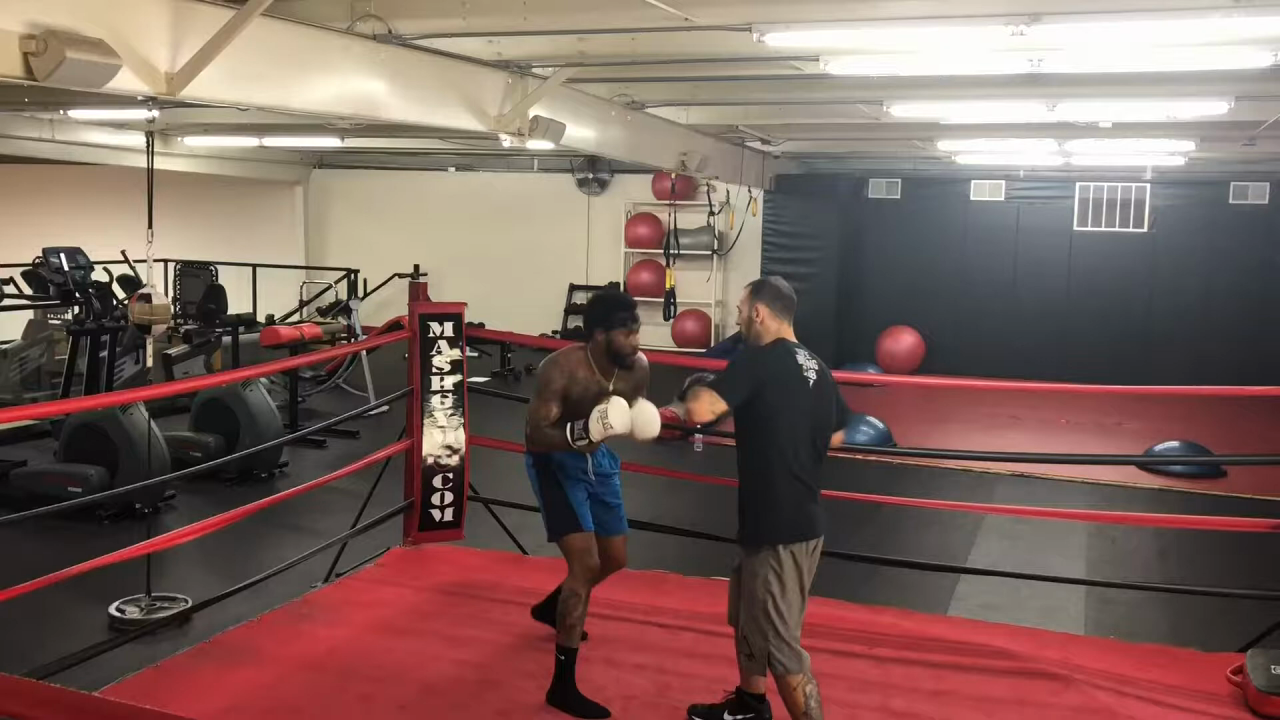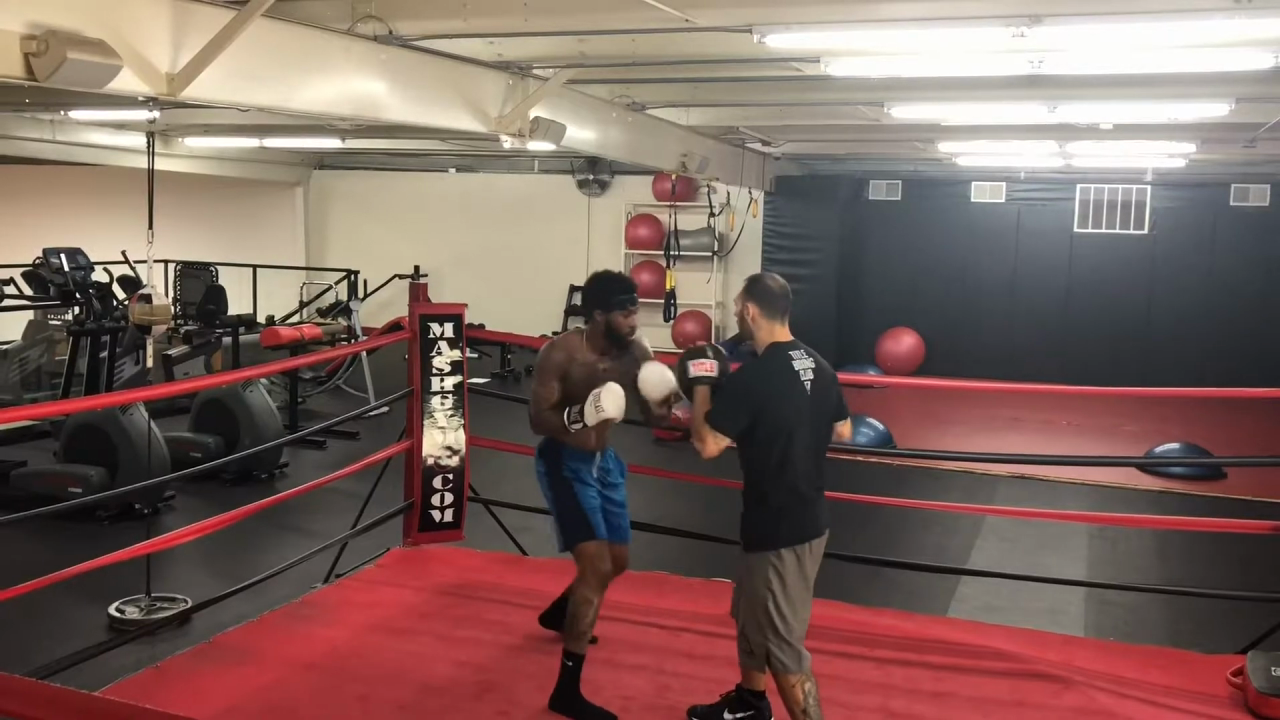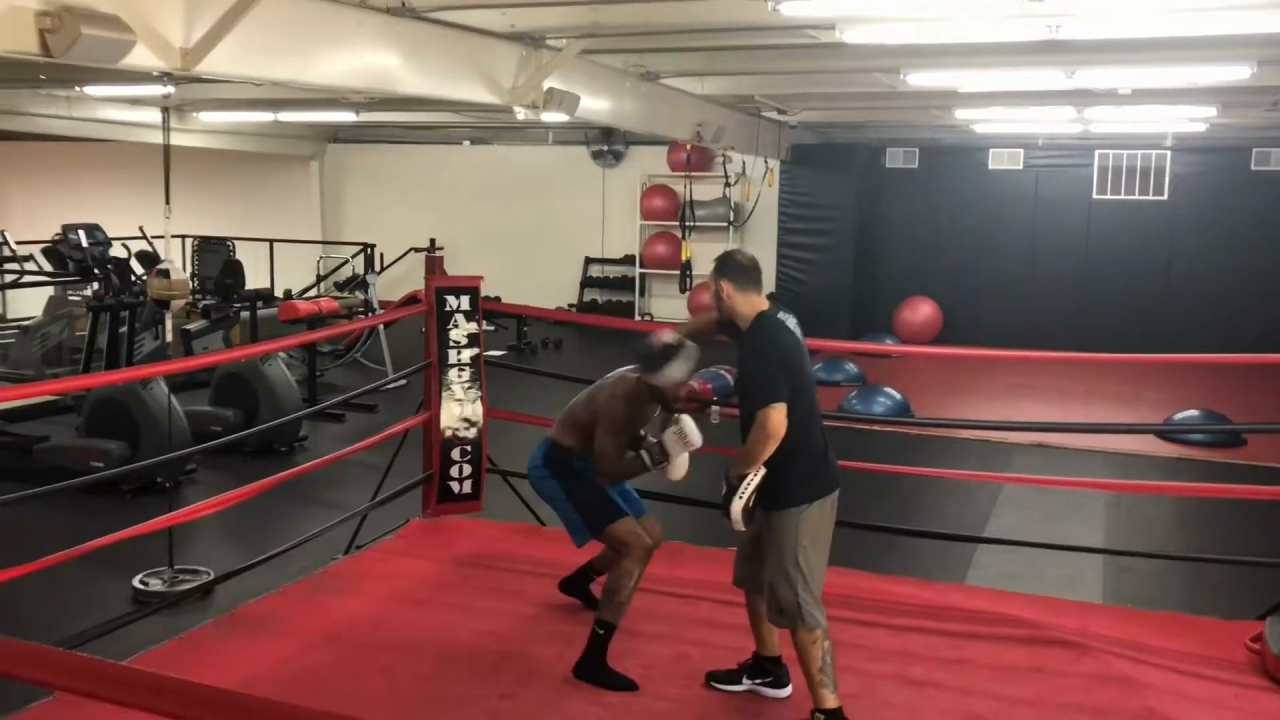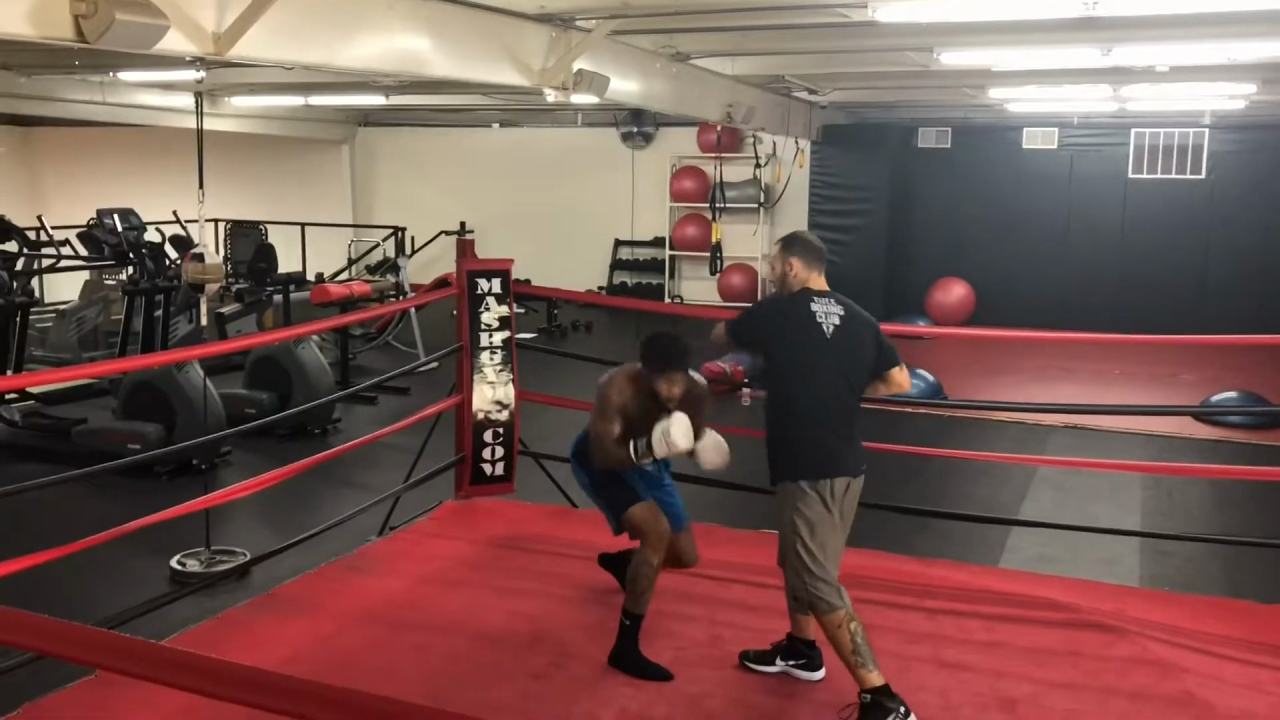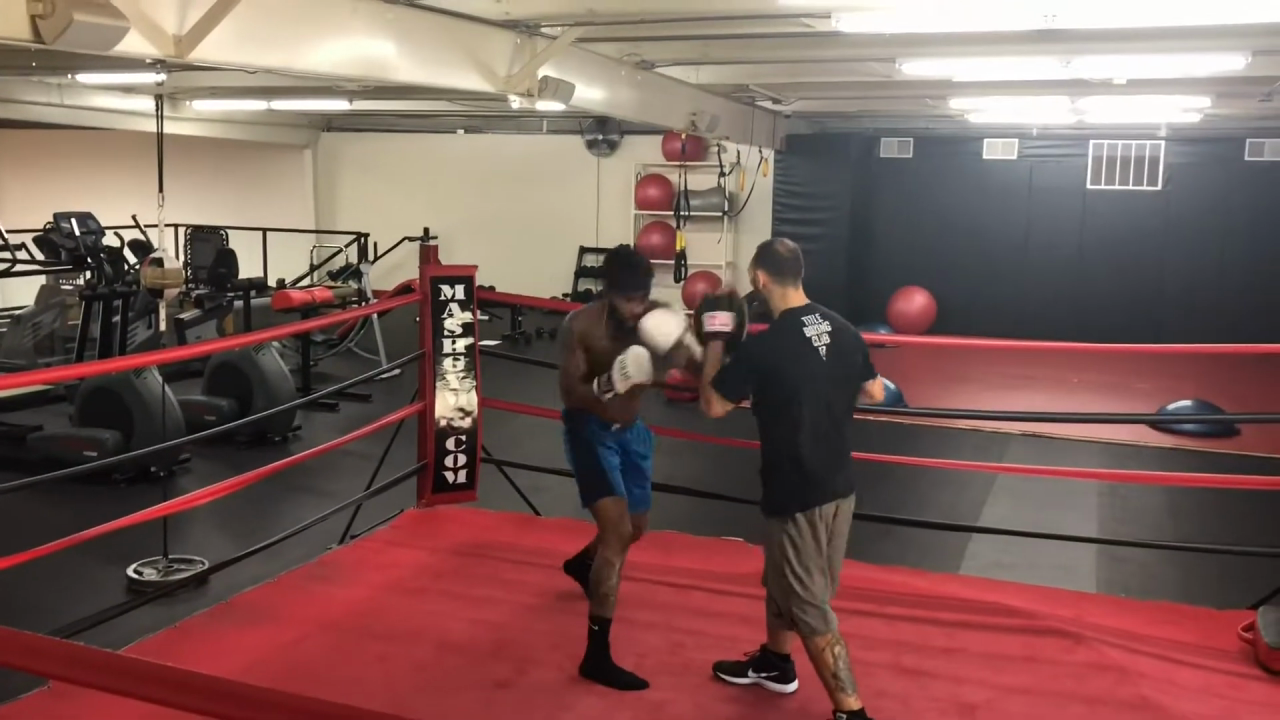
dt=1s
person 1, frame 1
left shoulder: (757, 360)
right shoulder: (817, 368)
left elbow: (699, 409)
right elbow: (835, 437)
left wrist: (707, 381)
left hip: (778, 525)
right hip: (801, 517)
left knee: (780, 642)
right knee: (749, 616)
person 1, frame 2
left shoulder: (753, 377)
right shoulder: (816, 365)
left elbow: (707, 444)
right elbow: (843, 430)
left wrist: (701, 384)
left hip: (778, 527)
right hip: (803, 517)
left knee: (780, 641)
right knee: (750, 615)
person 1, frame 3
left shoulder: (763, 344)
right shoulder: (771, 320)
left elbow: (772, 426)
right elbow: (721, 321)
left wrist: (741, 474)
right wrist: (678, 334)
left hip: (799, 489)
right hip: (786, 482)
left knee: (797, 602)
right knee: (753, 575)
right ankle: (768, 669)
person 1, frame 4
left shoulder: (777, 312)
right shoulder: (859, 320)
left elbow: (722, 335)
right elbow: (898, 381)
left hip: (805, 470)
right hip: (846, 466)
left knee: (819, 584)
right knee: (800, 561)
right ankle: (800, 650)
person 1, frame 5
left shoulder: (763, 347)
right shoulder: (840, 328)
left elbow: (712, 404)
right elbow: (874, 391)
left wrist: (715, 337)
left hip: (797, 493)
right hip: (835, 484)
left knee: (806, 603)
right knee: (783, 580)
right ankle: (774, 662)
person 2, frame 1
left shoulder: (638, 367)
right shoulder: (560, 369)
right elbow: (534, 438)
left wrist: (642, 420)
right wrist: (584, 431)
left hip: (598, 461)
right hip: (556, 464)
left knee: (614, 558)
right knee: (586, 564)
left ankle: (551, 607)
person 2, frame 2
left shoulder: (636, 352)
right shoulder: (560, 353)
left elbow: (657, 410)
right elbow: (537, 419)
left wrist: (664, 395)
right wrist: (581, 414)
left hip: (602, 462)
right hip: (564, 465)
left knee: (616, 560)
right knee: (597, 571)
left ankle: (557, 613)
person 2, frame 3
left shoulder: (640, 387)
right shoulder: (621, 399)
right elbow: (607, 470)
left wrist: (653, 446)
right wrist: (662, 451)
left hip: (580, 460)
right hip: (559, 466)
left knee: (650, 536)
right knee: (636, 550)
left ankle: (578, 580)
right ankle: (592, 662)
person 2, frame 4
left shoulder: (694, 388)
right shoulder: (617, 387)
left elbow: (693, 427)
right elbow: (602, 456)
left wrist: (704, 442)
right wrist: (651, 446)
left hip: (648, 463)
right hip: (601, 461)
left knee: (685, 557)
right knee: (657, 536)
left ankle: (621, 561)
right ankle: (626, 650)
person 2, frame 5
right shoulder: (580, 324)
right elbow: (571, 394)
right wrist: (613, 380)
left hip: (632, 431)
right hip: (588, 430)
left knee: (635, 529)
right knee: (618, 532)
left ankle: (582, 566)
right ankle: (597, 657)
